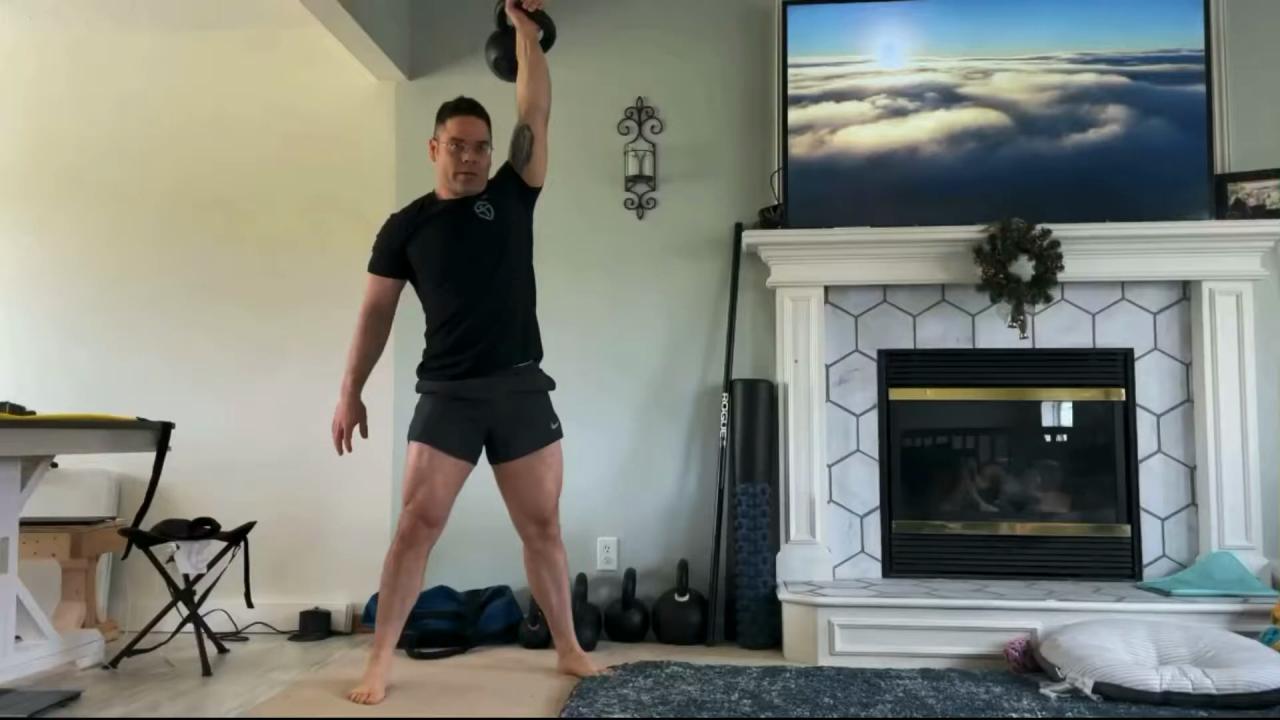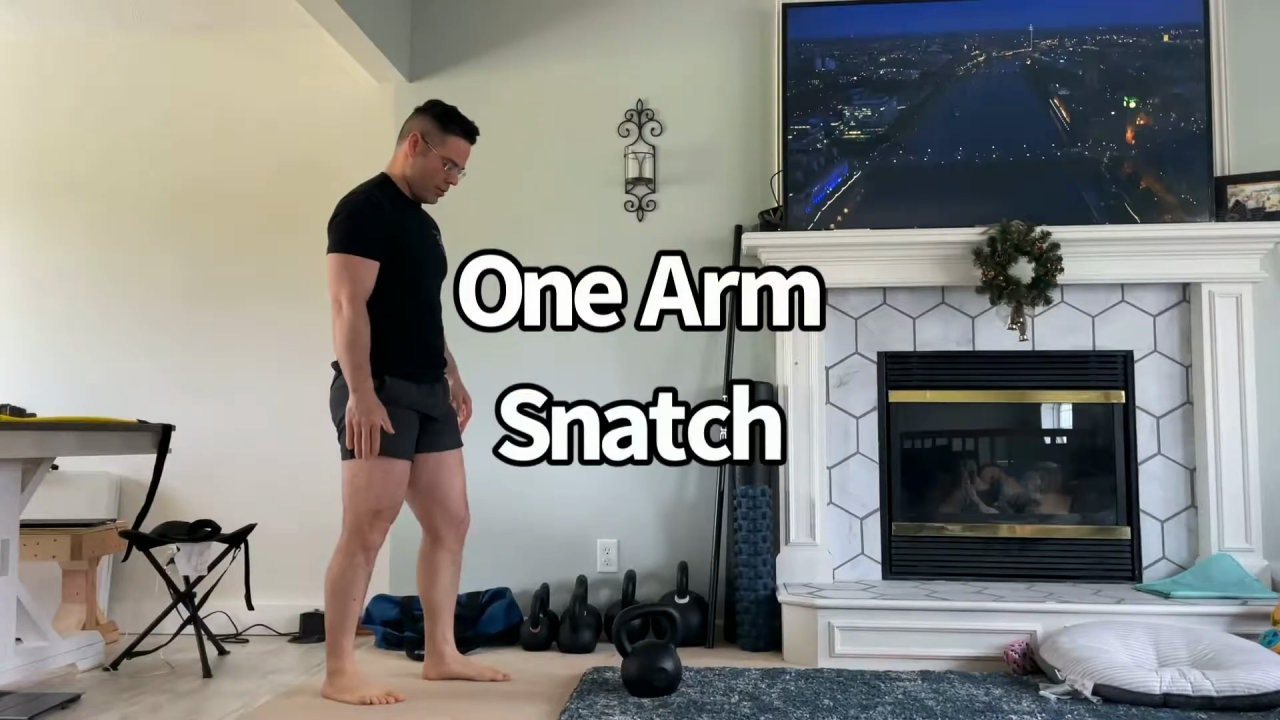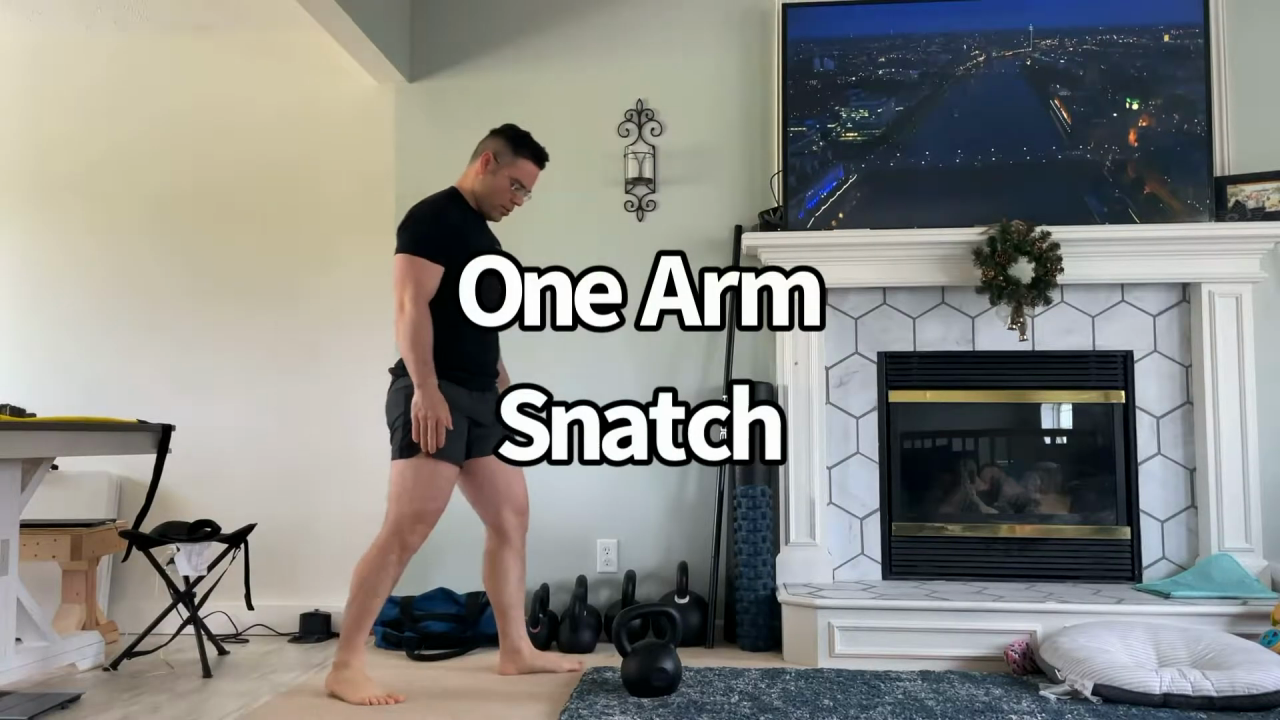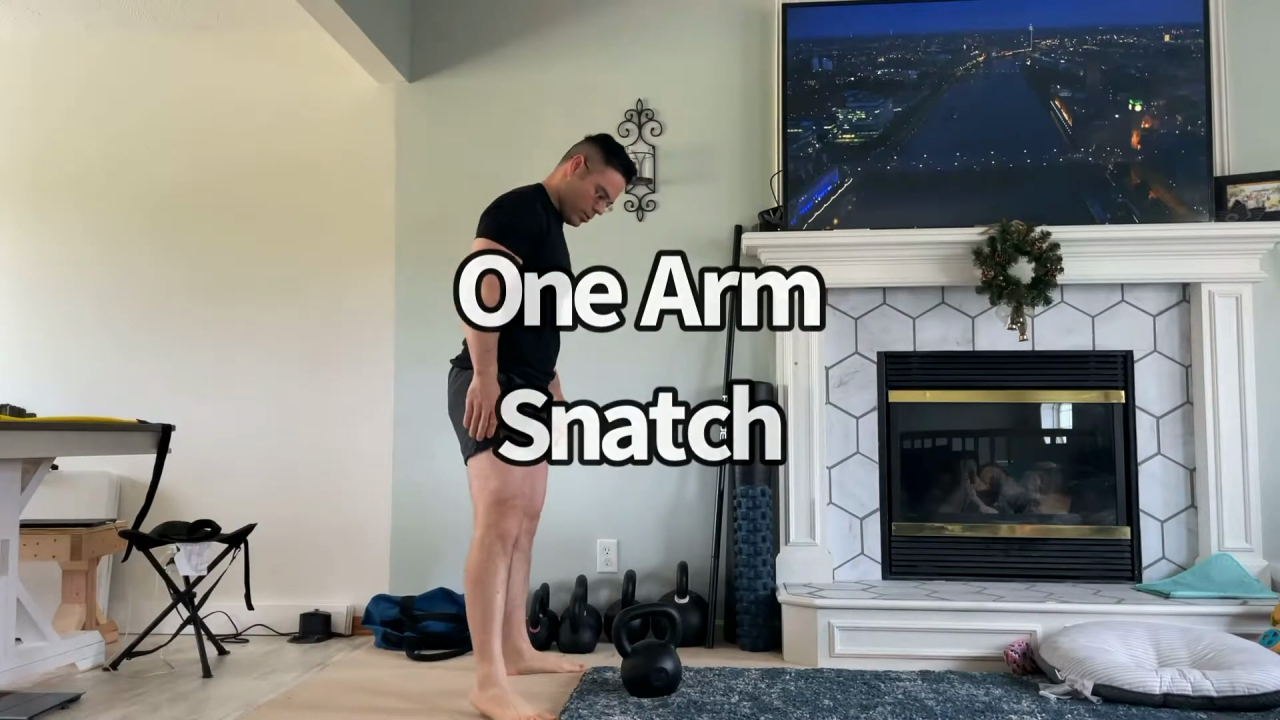
dt=0.7s
person 1, frame 1
left shoulder: (512, 196)
right shoulder: (407, 226)
left elbow: (535, 113)
right elbow: (377, 312)
right wrist: (351, 391)
left hip: (522, 388)
right hip: (448, 393)
left knee: (542, 525)
right knee: (418, 524)
left ankle: (569, 648)
right ankle: (379, 662)
person 1, frame 2
left shoulder: (422, 221)
right shoulder: (364, 208)
right elbow: (348, 307)
left wrist: (453, 377)
right wrist: (361, 395)
left hip: (428, 396)
right hip: (379, 395)
left knee: (450, 525)
right knee: (366, 531)
left ankle: (441, 653)
right ankle: (339, 672)
person 1, frame 3
left shoulder: (484, 235)
right shoulder: (432, 219)
right elbow: (411, 307)
left wrist: (505, 388)
right wrist: (425, 390)
left hip: (482, 398)
right hip: (436, 397)
left knee: (511, 522)
right knee: (406, 531)
left ankle: (516, 649)
right ankle: (347, 665)
person 1, frame 4
left shoulder: (553, 232)
right shoulder: (516, 210)
right elbow: (481, 292)
left wrist: (553, 390)
right wrist: (484, 377)
left hip: (527, 390)
right hip: (492, 387)
left knee: (523, 524)
right knee: (498, 523)
left ankle: (518, 649)
